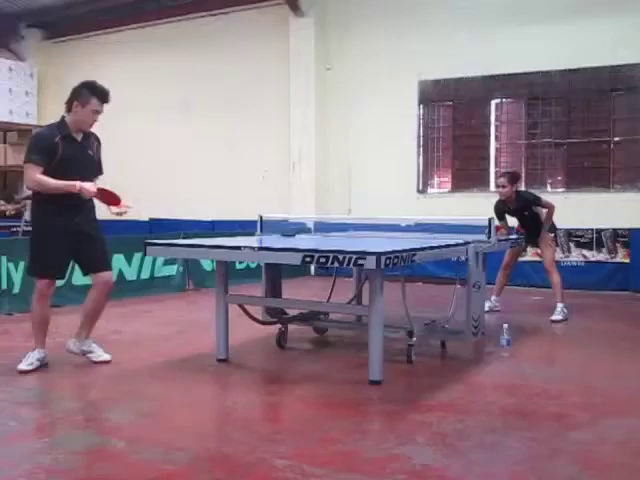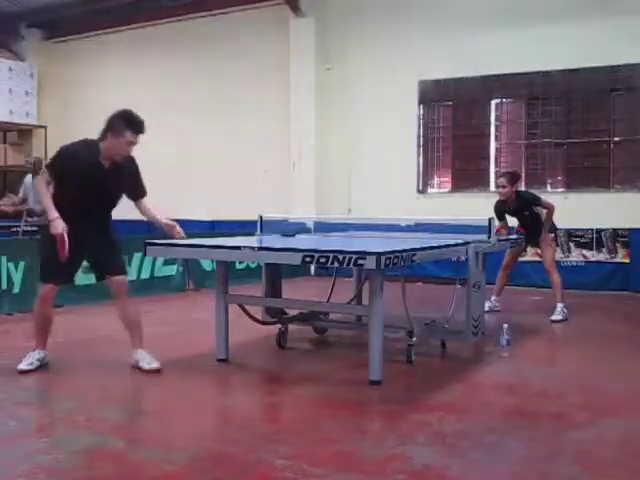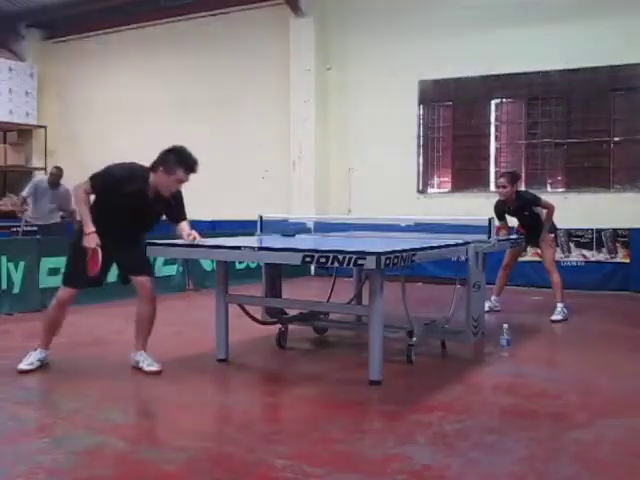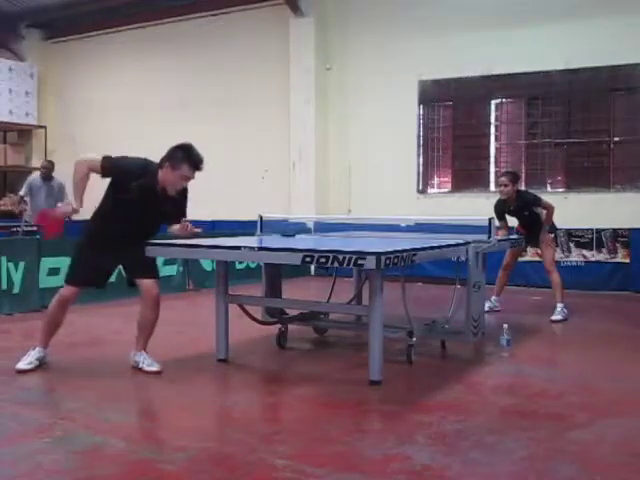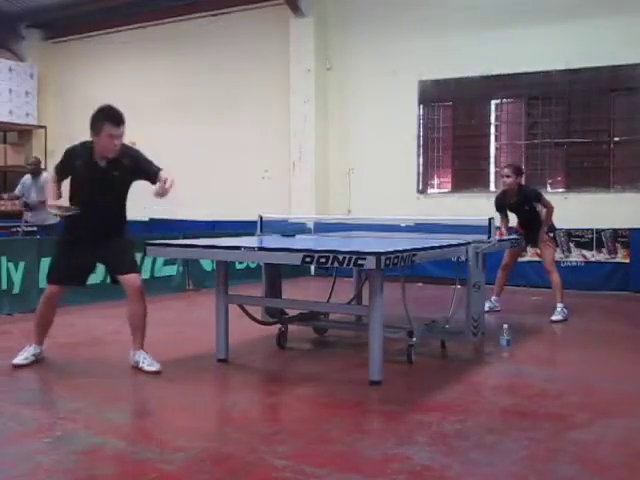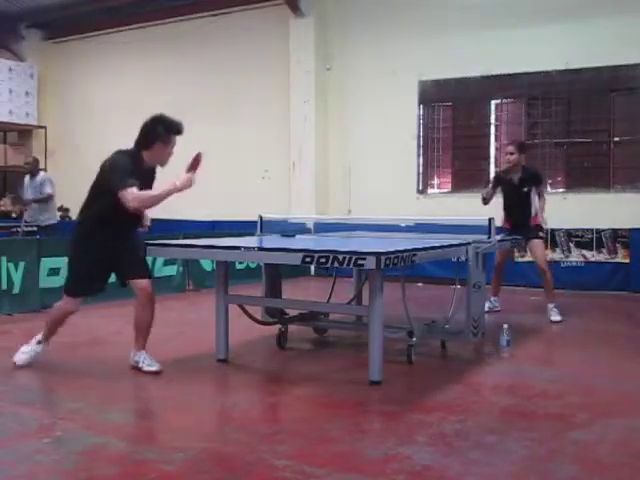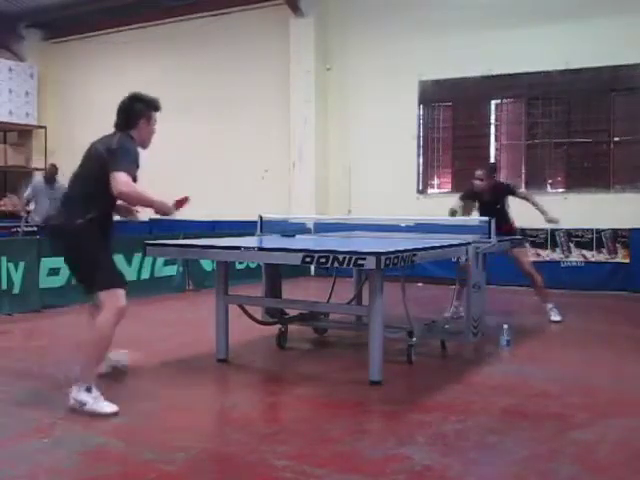
dt=0.5s
person 1, frame 1
left shoulder: (93, 142)
right shoulder: (45, 137)
right elbow: (32, 180)
right wrist: (75, 187)
left hip: (85, 222)
right hip: (51, 224)
left knee: (105, 280)
right knee: (44, 287)
left ankle: (81, 340)
right ankle: (39, 350)
person 1, frame 2
left shoulder: (127, 166)
right shoulder: (73, 154)
left elbow: (140, 201)
right elbow: (41, 182)
left wrist: (161, 221)
right wrist: (54, 218)
left hip: (100, 232)
right hip: (63, 231)
left knee: (121, 286)
right knee: (46, 292)
left ankle: (139, 352)
right ankle: (39, 351)
person 1, frame 3
left shoulder: (172, 196)
right shoulder: (122, 175)
left elbow: (179, 222)
right elbow: (80, 190)
left wrist: (187, 232)
right wrist: (89, 230)
left hip: (129, 243)
right hip: (94, 238)
left knee: (147, 289)
right knee: (64, 296)
left ankle: (139, 353)
right ankle: (41, 350)
person 1, frame 4
left shoulder: (178, 194)
right shoulder: (133, 169)
left elbow: (172, 225)
right elbow: (83, 163)
left wrist: (183, 229)
right wrist: (76, 202)
left hip: (136, 244)
right hip: (99, 238)
left knee: (152, 294)
right knee: (66, 294)
left ankle: (139, 353)
right ankle: (40, 349)
person 1, frame 5
left shoulder: (130, 158)
right shoulder: (75, 154)
left elbow: (163, 176)
right elbow: (56, 177)
left wrist: (164, 186)
right wrist: (52, 197)
left hip: (113, 236)
right hip: (75, 236)
left knee: (135, 287)
right knee: (52, 292)
left ankle: (138, 352)
right ankle: (36, 346)
person 1, frame 6
left shoulder: (149, 167)
right shoulder: (120, 163)
right elbow: (132, 201)
left wrist: (140, 214)
right wrist: (176, 187)
left hip: (123, 237)
right hip: (91, 237)
left knee: (145, 291)
right knee: (71, 303)
left ankle: (139, 353)
right ankle: (41, 341)
person 1, frame 7
left shoulder: (108, 145)
right shoulder: (124, 146)
right elbow: (123, 187)
left wrist: (116, 208)
right wrist: (162, 206)
left hip: (73, 230)
right hip: (82, 233)
left knee: (107, 298)
right knee: (115, 305)
left ankle: (100, 355)
right ankle: (82, 389)
person 2, frame 1
left shoulder: (526, 197)
right shoulder: (499, 206)
left elbow: (551, 207)
right elbow: (504, 229)
left wrist: (544, 232)
right wrist: (499, 231)
left hip: (543, 230)
right hip: (524, 231)
left knee: (550, 266)
right knee: (506, 265)
left ankle: (561, 307)
right ankle: (494, 301)
person 2, frame 2
left shoulder: (526, 197)
right shoulder: (499, 206)
left elbow: (551, 208)
right elbow: (504, 228)
left wrist: (544, 232)
right wrist: (501, 232)
left hip: (543, 230)
right hip: (524, 231)
left knee: (550, 267)
right knee: (506, 265)
left ankle: (561, 307)
right ankle: (494, 301)
person 2, frame 3
left shoulder: (526, 197)
right shoulder: (499, 206)
left elbow: (551, 208)
right elbow: (504, 229)
left wrist: (544, 232)
right wrist: (501, 233)
left hip: (543, 229)
right hip: (524, 231)
left knee: (550, 267)
right knee: (506, 265)
left ankle: (561, 307)
right ankle: (494, 301)
person 2, frame 4
left shoulder: (526, 197)
right shoulder: (500, 205)
left elbow: (550, 208)
right elbow: (504, 228)
left wrist: (544, 232)
right wrist: (501, 233)
left hip: (543, 229)
right hip: (524, 230)
left knee: (550, 267)
right knee: (506, 265)
left ankle: (560, 307)
right ankle: (494, 301)
person 2, frame 5
left shoulder: (529, 192)
right shoulder: (500, 199)
left elbow: (549, 208)
right elbow: (504, 219)
left wrist: (543, 231)
right wrist: (503, 229)
left hip: (542, 228)
right hip: (523, 229)
left knee: (549, 267)
right knee: (505, 265)
left ankle: (561, 308)
right ankle: (494, 301)
person 2, frame 6
left shoulder: (532, 174)
right shoulder: (500, 176)
left elbow: (541, 196)
right elbow: (486, 201)
left wrist: (541, 214)
right wrist: (486, 195)
left hip: (531, 224)
right hip: (509, 225)
left knee: (542, 265)
right knee: (498, 264)
left ankle: (552, 306)
right ankle: (493, 301)
person 2, frame 7
left shoulder: (502, 188)
right shoulder: (471, 193)
left elbow: (527, 197)
right elbow: (457, 208)
left wrist: (545, 214)
right wrist: (455, 210)
left hip: (507, 233)
left knee: (529, 270)
left ankle: (550, 307)
right ankle: (457, 306)
